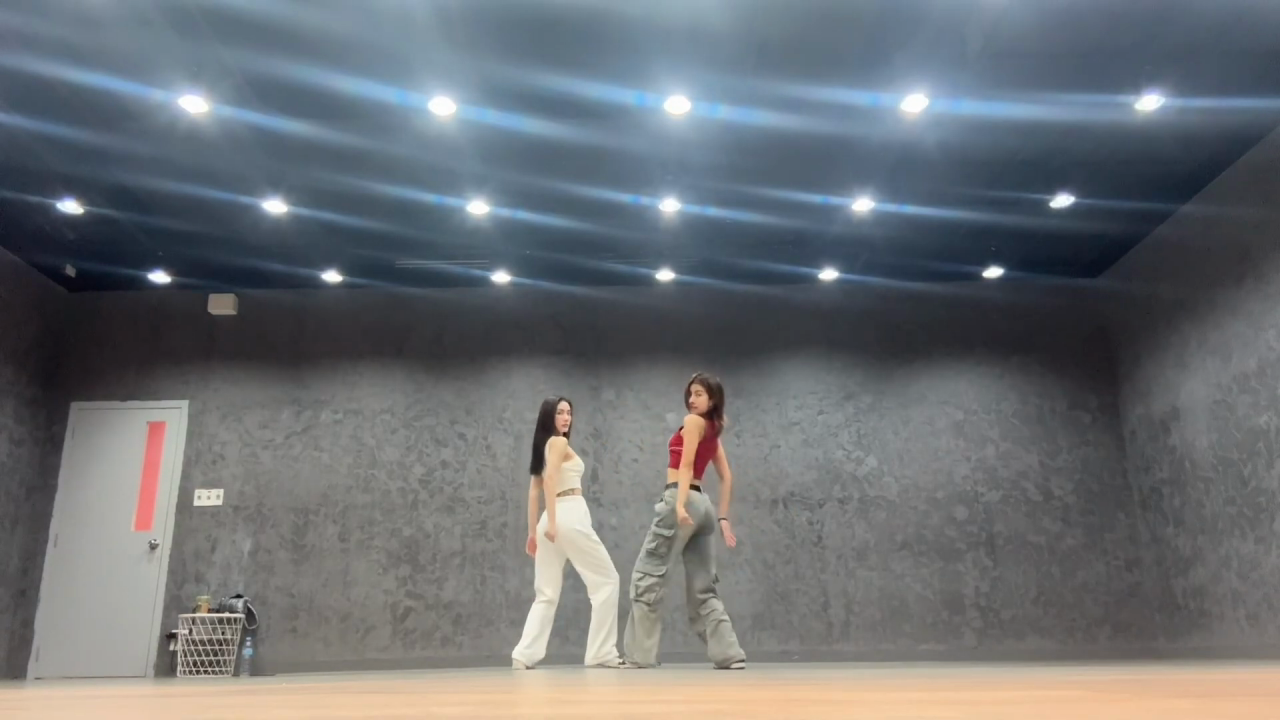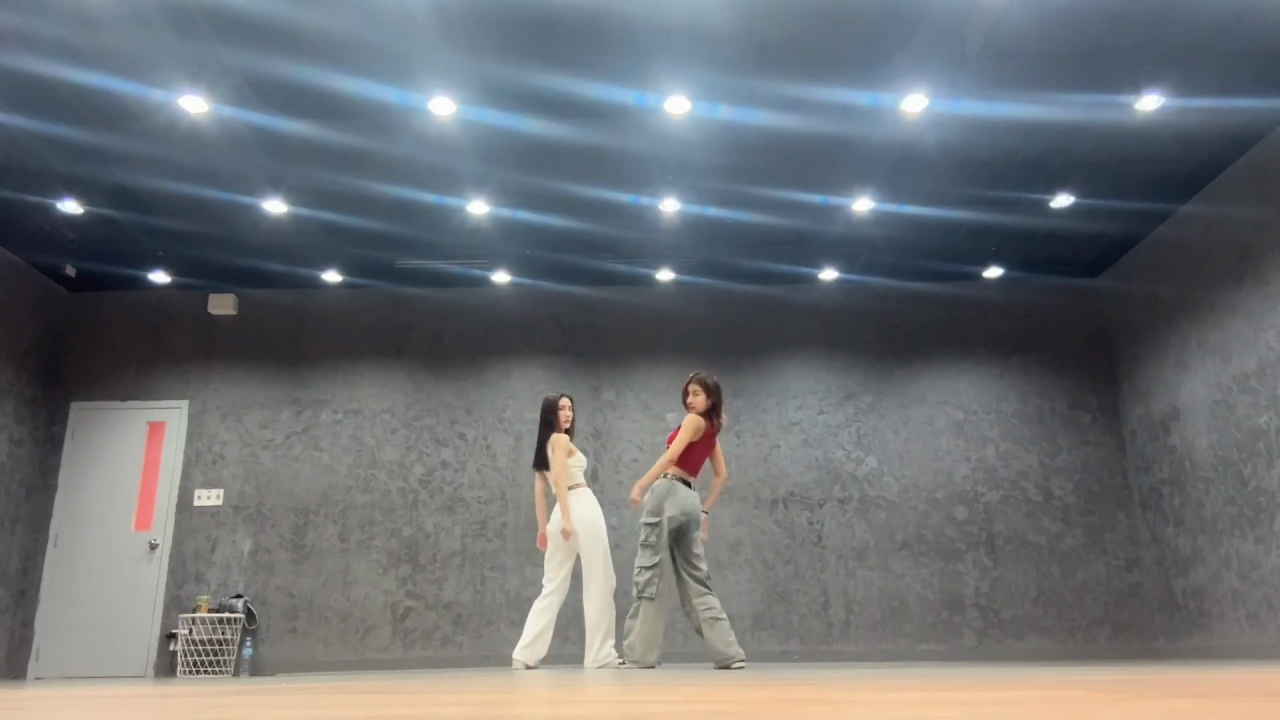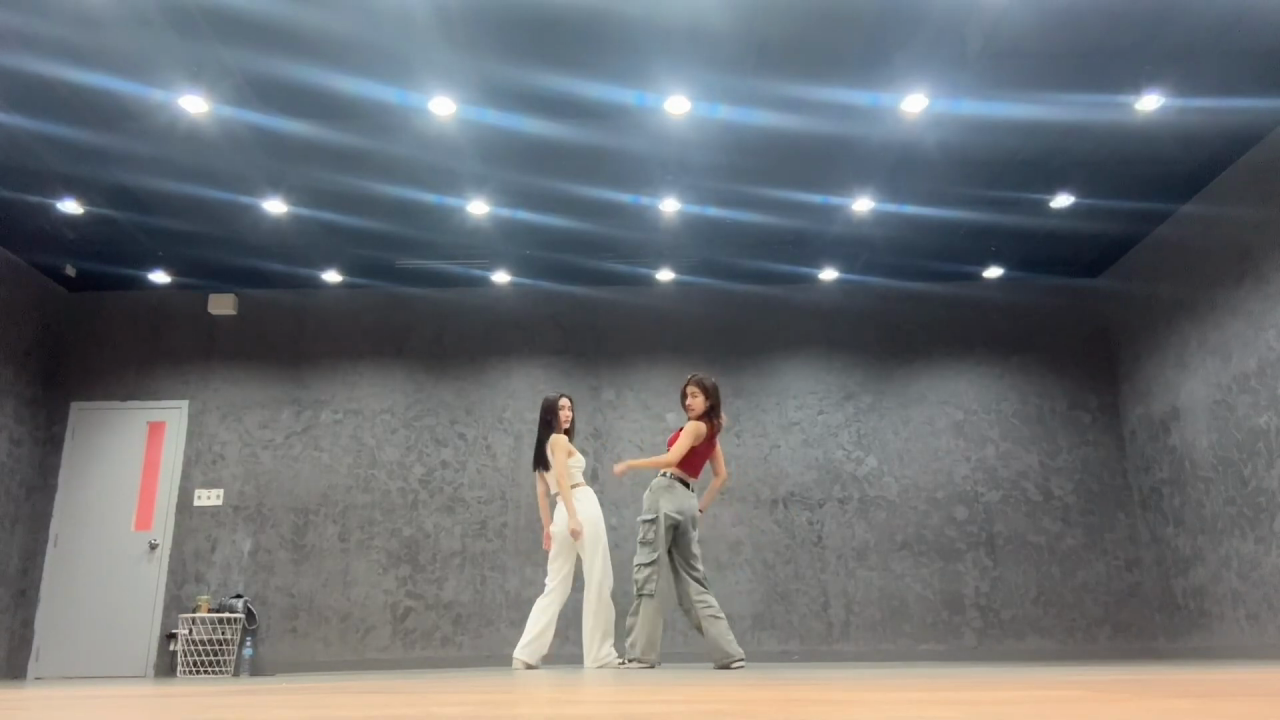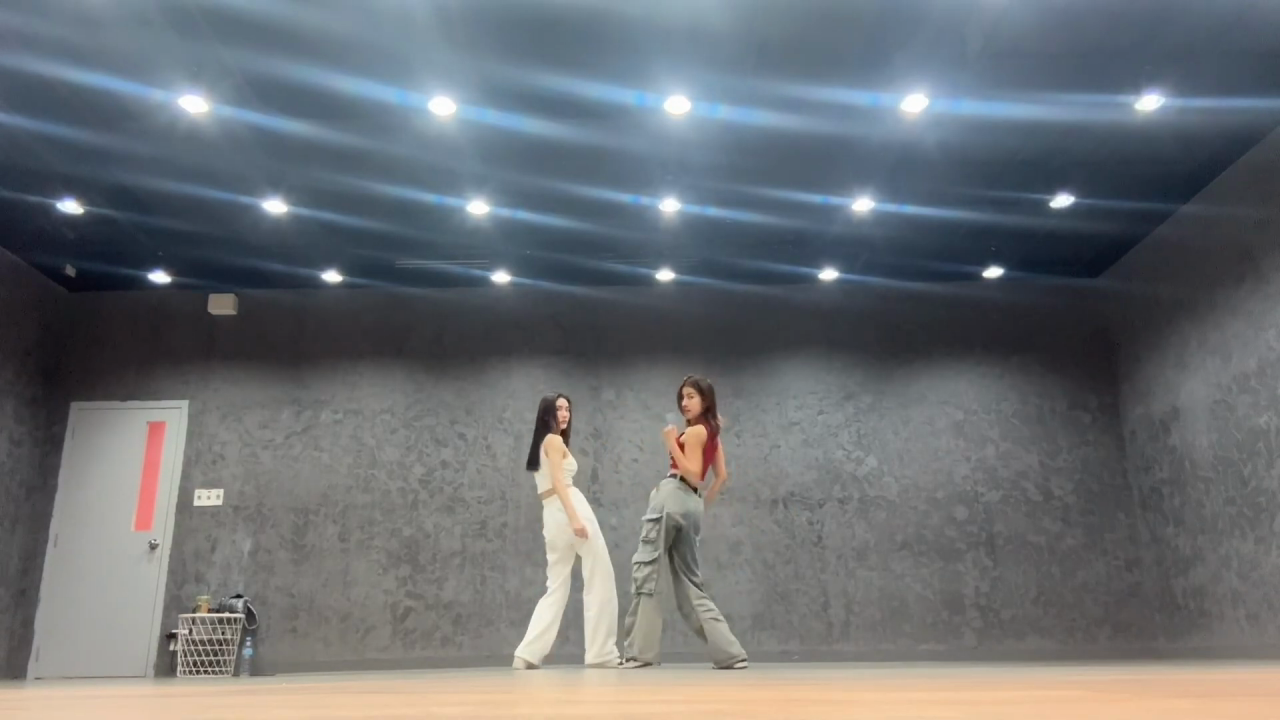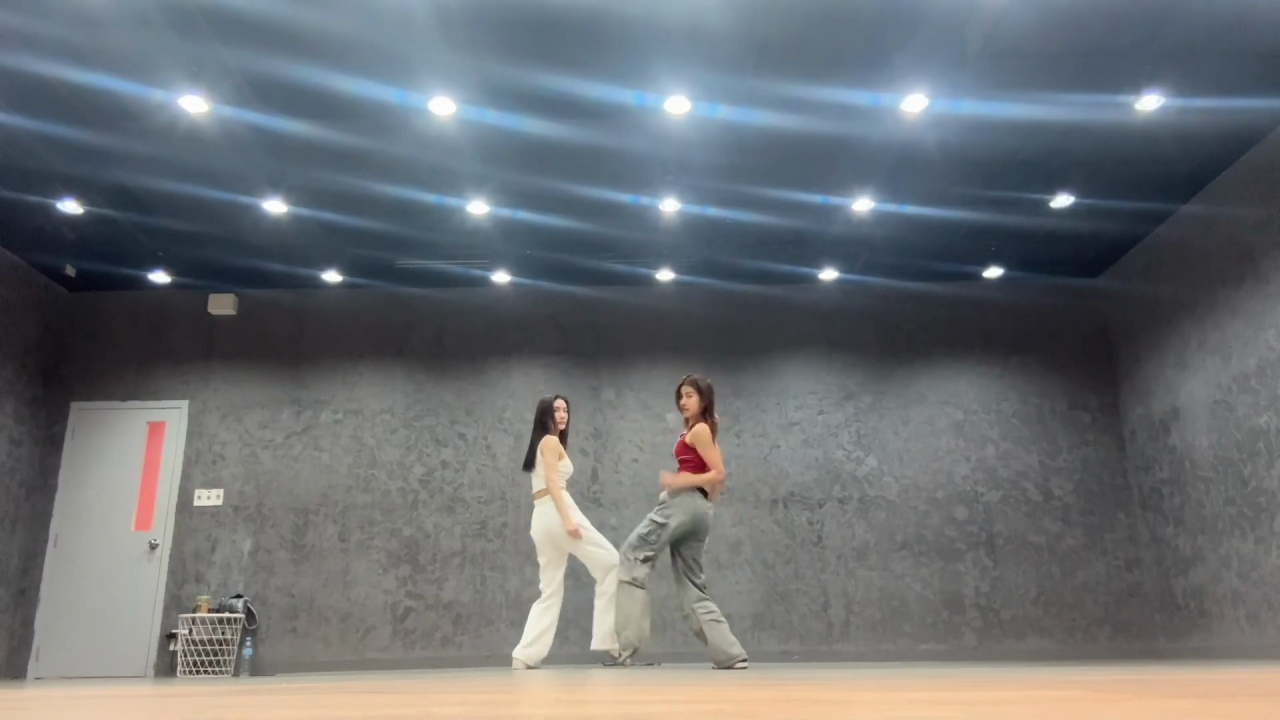
dt=0.1s
person 1, frame 1
left shoulder: (694, 422)
right shoulder: (712, 431)
left elbow: (685, 463)
right elbow: (726, 478)
left wrist: (679, 504)
right wrist: (723, 518)
left hip: (677, 500)
right hip: (701, 506)
left knee: (649, 576)
right knee: (702, 587)
left ankle: (639, 654)
right ankle: (728, 654)
person 1, frame 2
left shoulder: (694, 421)
right shoulder: (711, 430)
left elbow: (672, 455)
right elbow: (722, 474)
left wrist: (642, 484)
right wrist: (704, 510)
left hip: (668, 494)
right hip: (689, 500)
left knee: (648, 572)
right knee: (695, 582)
left ankle: (640, 653)
right ankle: (728, 653)
person 1, frame 3
left shoulder: (696, 427)
right shoulder: (711, 431)
left elbow: (671, 459)
right elbow: (721, 475)
left wrist: (630, 465)
right wrist: (700, 508)
left hip: (666, 493)
right hip: (687, 501)
left knee: (647, 573)
right knee: (692, 581)
left ankle: (641, 653)
right ankle: (728, 652)
person 1, frame 4
left shoulder: (696, 431)
right shoulder: (711, 433)
left elbow: (693, 473)
right elbow: (722, 476)
left wrist: (672, 444)
left hip: (672, 495)
right hip: (692, 504)
left knee: (647, 572)
right knee: (691, 585)
left ankle: (640, 652)
right ankle: (730, 654)
person 1, frame 5
left shoulder: (698, 430)
right shoulder: (704, 430)
left elbow: (717, 474)
right elbow: (717, 473)
left wrist: (681, 482)
left hip: (684, 504)
right hip: (699, 509)
left knee: (633, 555)
right knee: (694, 589)
left ankle: (631, 638)
right ankle: (730, 654)
person 2, frame 1
left shoulder: (542, 449)
right shoulder: (558, 442)
left elbow: (534, 493)
right elbow: (553, 479)
left wrist: (533, 532)
right wrist: (553, 522)
left hip: (552, 520)
right hip: (570, 518)
left knee: (547, 594)
right knee: (605, 582)
left ankle: (524, 655)
right ankle: (601, 653)
person 2, frame 2
left shoulder: (546, 445)
right shoulder: (561, 439)
left elbow: (540, 489)
right elbow: (560, 476)
left wrist: (543, 527)
right wrist: (567, 518)
left hip: (561, 517)
right hip: (581, 511)
left knee: (553, 588)
right knee: (600, 584)
left ankle: (524, 655)
right ankle: (600, 655)
person 2, frame 3
left shoulder: (545, 445)
right shoulder: (560, 440)
left elbow: (542, 491)
right elbow: (563, 479)
left wrist: (548, 527)
right wrist: (574, 517)
left hip: (563, 518)
right hip: (582, 509)
left knee: (555, 588)
right knee: (597, 584)
left ankle: (526, 654)
right ankle: (600, 655)
person 2, frame 4
left shoulder: (540, 445)
right shoulder: (554, 440)
right elbow: (558, 480)
right wrist: (574, 517)
left hip: (554, 517)
right hip: (571, 512)
left knee: (556, 589)
right knee: (600, 582)
left ankle: (527, 653)
right ankle: (601, 652)
person 2, frame 5
left shoulder: (541, 445)
right shoulder: (550, 441)
right elbow: (552, 484)
right wrist: (568, 519)
left hip: (541, 522)
right hip: (554, 518)
left knee: (550, 593)
right knee: (610, 565)
left ankle: (525, 654)
right ankle: (607, 638)
